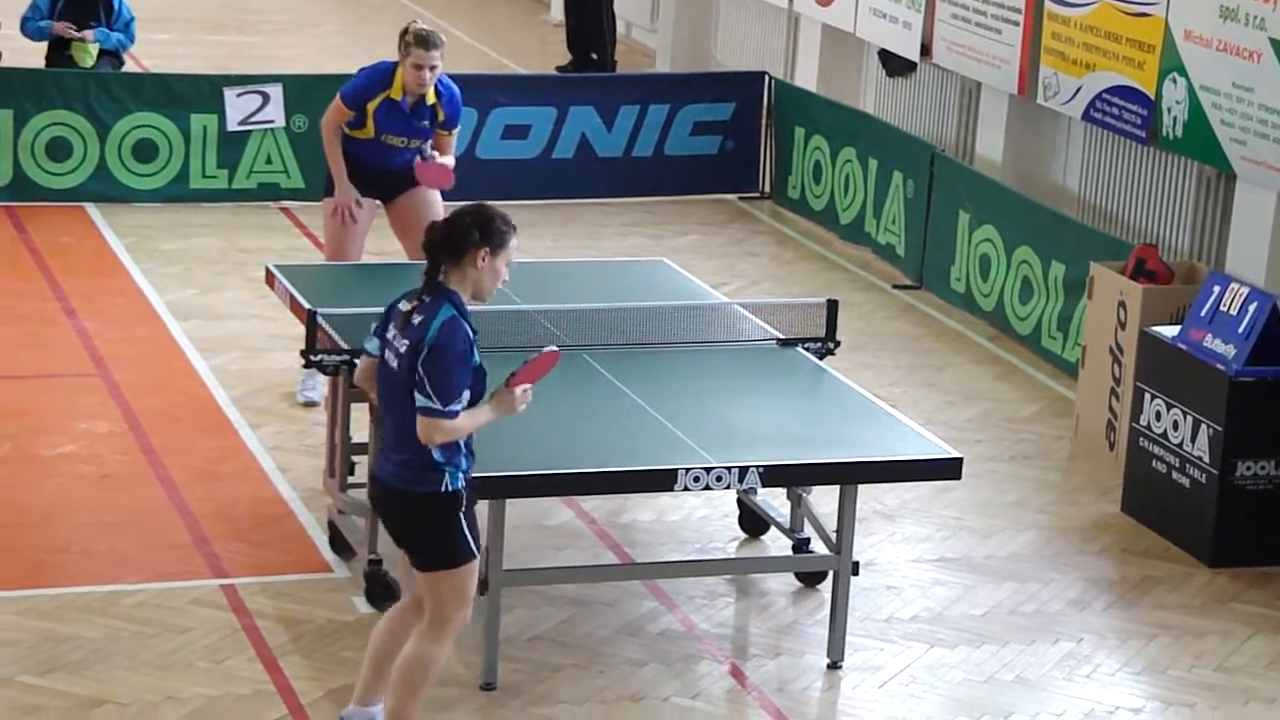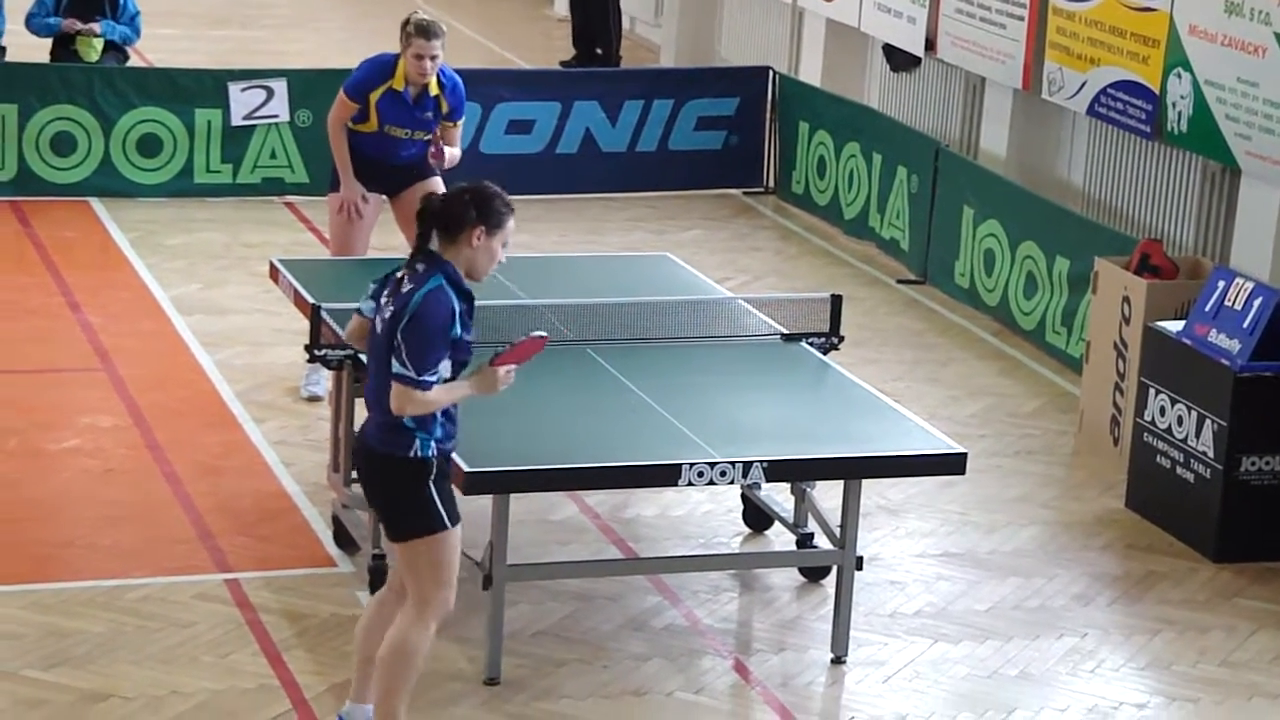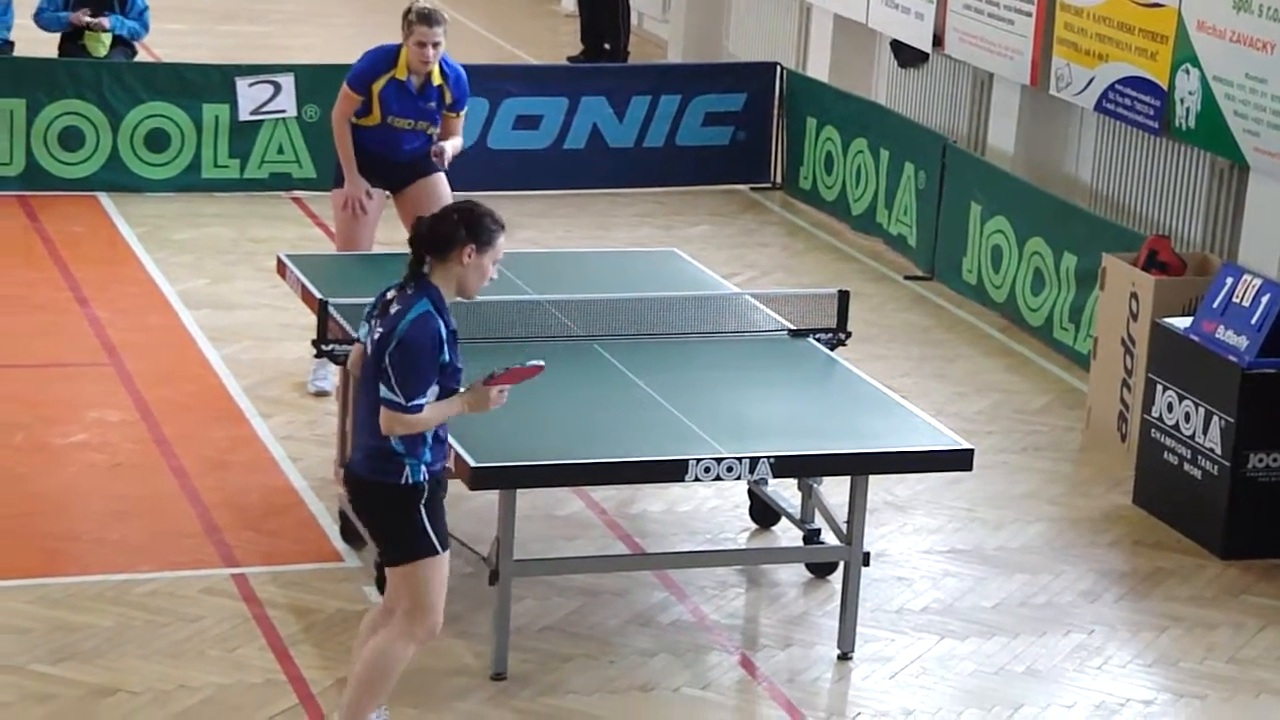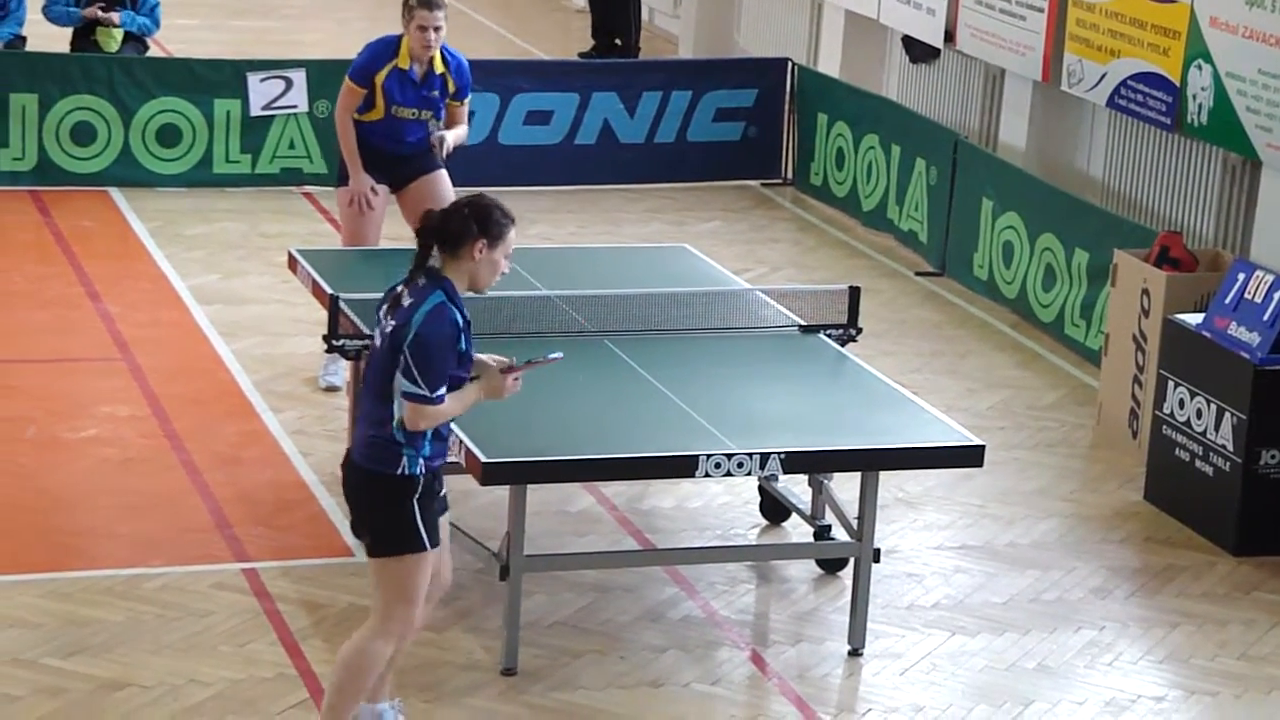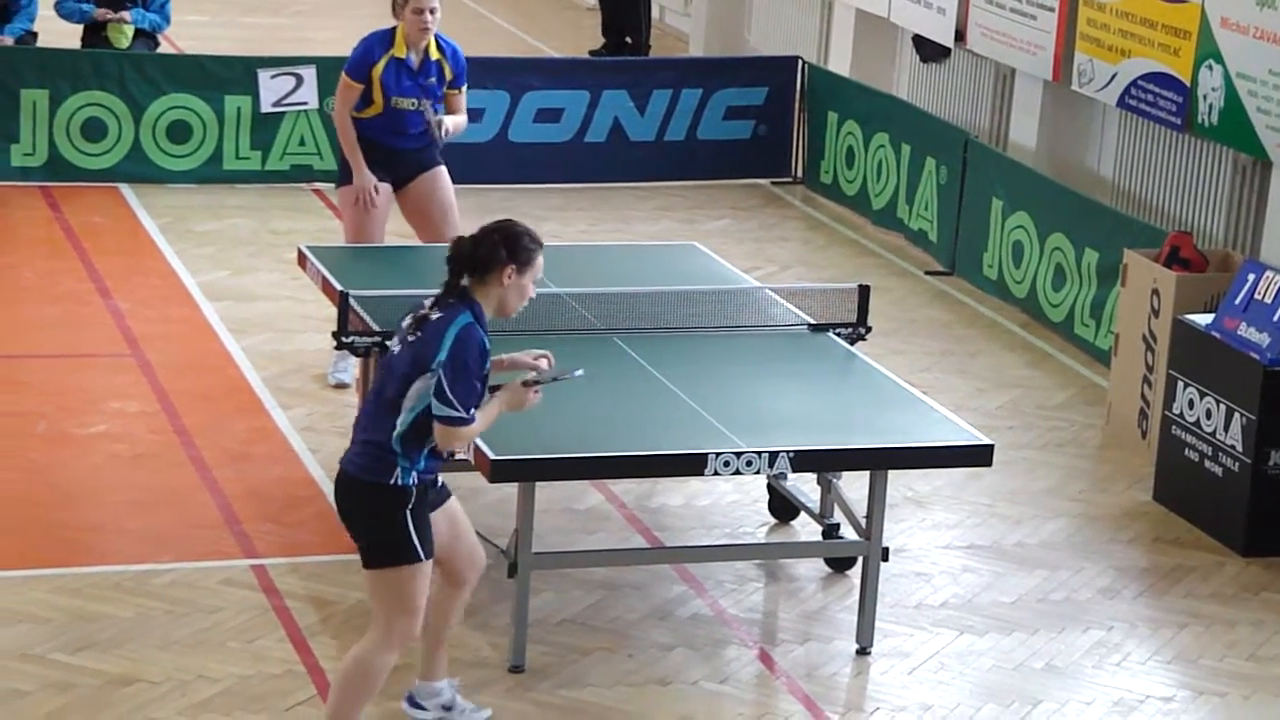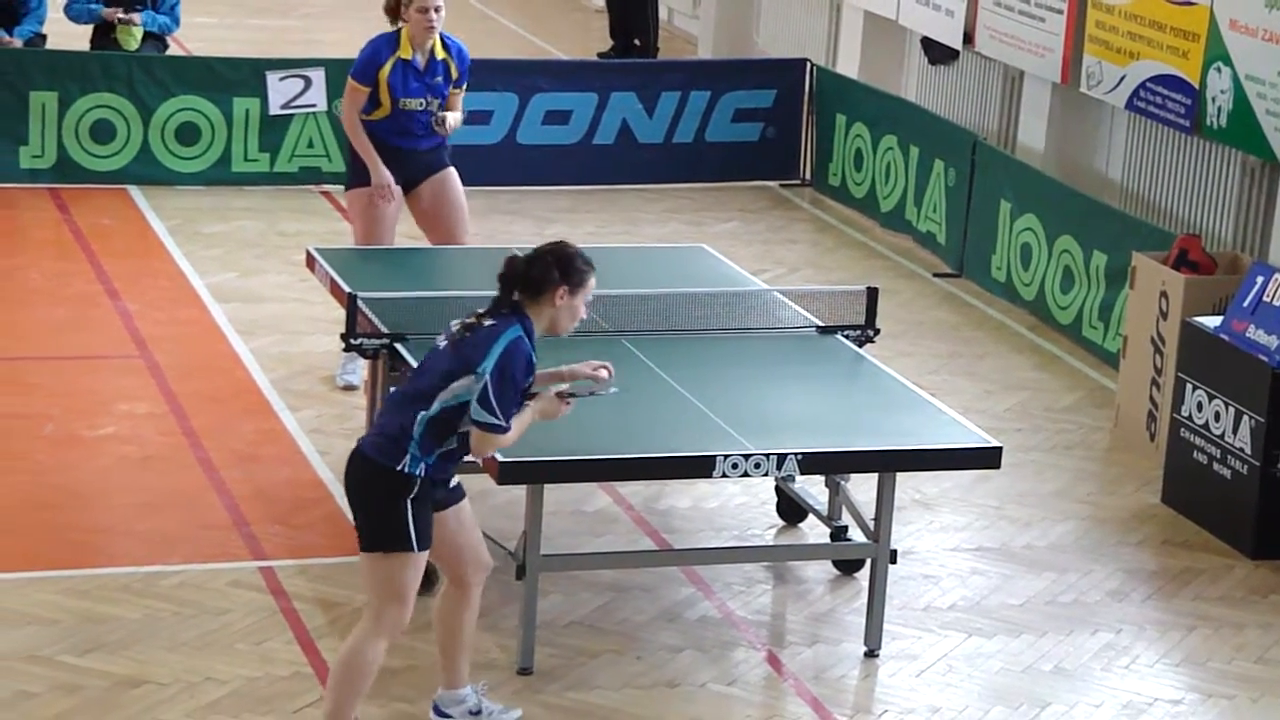
dt=0.2s
person 1, frame 1
left shoulder: (404, 307)
right shoulder: (451, 332)
left elbow: (365, 378)
right elbow: (436, 430)
right wrist: (497, 407)
left hip: (392, 483)
right hip: (431, 494)
left knee: (423, 602)
right knee: (446, 621)
person 1, frame 2
left shoulder: (405, 276)
right shoulder: (438, 303)
left elbow: (356, 334)
right elbow: (408, 400)
right wrist: (476, 383)
left hip: (383, 453)
right hip: (409, 464)
left knee: (405, 588)
right knee: (432, 604)
person 1, frame 3
left shoulder: (397, 297)
right shoulder: (424, 326)
left elbow: (359, 363)
right elbow: (396, 421)
right wrist: (467, 402)
left hip: (377, 475)
right hip: (400, 485)
left knee: (403, 604)
right knee: (419, 623)
person 1, frame 4
left shoulder: (409, 291)
right shoulder: (439, 317)
right elbow: (420, 414)
left wrist: (468, 363)
right wrist: (482, 388)
left hip: (383, 468)
right hip: (397, 478)
left knee: (432, 586)
right knee: (396, 620)
person 1, frame 5
left shoulder: (442, 312)
right shoulder: (464, 335)
right elbow: (453, 435)
left wrist: (502, 365)
right wrist: (504, 401)
left hip: (405, 478)
right hip: (384, 488)
left knee: (466, 568)
right knee: (395, 628)
person 1, frame 6
left shoulder: (496, 324)
right shoulder: (512, 346)
right elbow: (487, 442)
left wrist: (561, 375)
right wrist: (538, 409)
left hip: (421, 469)
right hip: (392, 475)
left knee: (473, 571)
right knee: (385, 621)
person 2, frame 1
left shoulder: (449, 97)
right shoulder: (372, 81)
left elbow: (446, 156)
right elbow: (330, 126)
left wrist: (436, 164)
right wrist: (342, 185)
left hip: (409, 175)
right hip: (355, 170)
right ankle: (315, 368)
person 2, frame 2
left shoulder: (451, 88)
right shoulder: (374, 72)
left elbow: (454, 149)
right elbow: (336, 122)
left wrist: (445, 155)
right wrist: (348, 181)
left hip: (415, 168)
right hip: (361, 165)
right ankle: (320, 362)
person 2, frame 3
left shoulder: (454, 79)
right shoulder: (375, 63)
left elbow: (454, 136)
right elbow: (340, 118)
left wrist: (447, 149)
right wrist: (351, 177)
left hip: (418, 163)
right hip: (365, 160)
right ankle: (327, 356)
person 2, frame 4
left shoulder: (456, 68)
right shoulder: (377, 54)
left elbow: (460, 126)
right elbow: (343, 113)
left wrist: (448, 137)
right wrist: (356, 174)
left hip: (420, 159)
right hip: (368, 156)
right ankle: (336, 353)
person 2, frame 5
left shoulder: (451, 56)
right shoulder: (373, 48)
left elbow: (460, 116)
right elbow: (341, 112)
left wrist: (447, 122)
right wrist: (359, 170)
left hip: (420, 155)
right hip: (369, 154)
right ankle: (345, 351)
person 2, frame 6
left shoulder: (456, 54)
right shoulder: (379, 52)
right elbow: (349, 114)
left wrist: (449, 120)
right wrist: (376, 168)
left hip: (431, 156)
right hip: (379, 157)
left knee: (457, 249)
right ankle: (354, 353)
